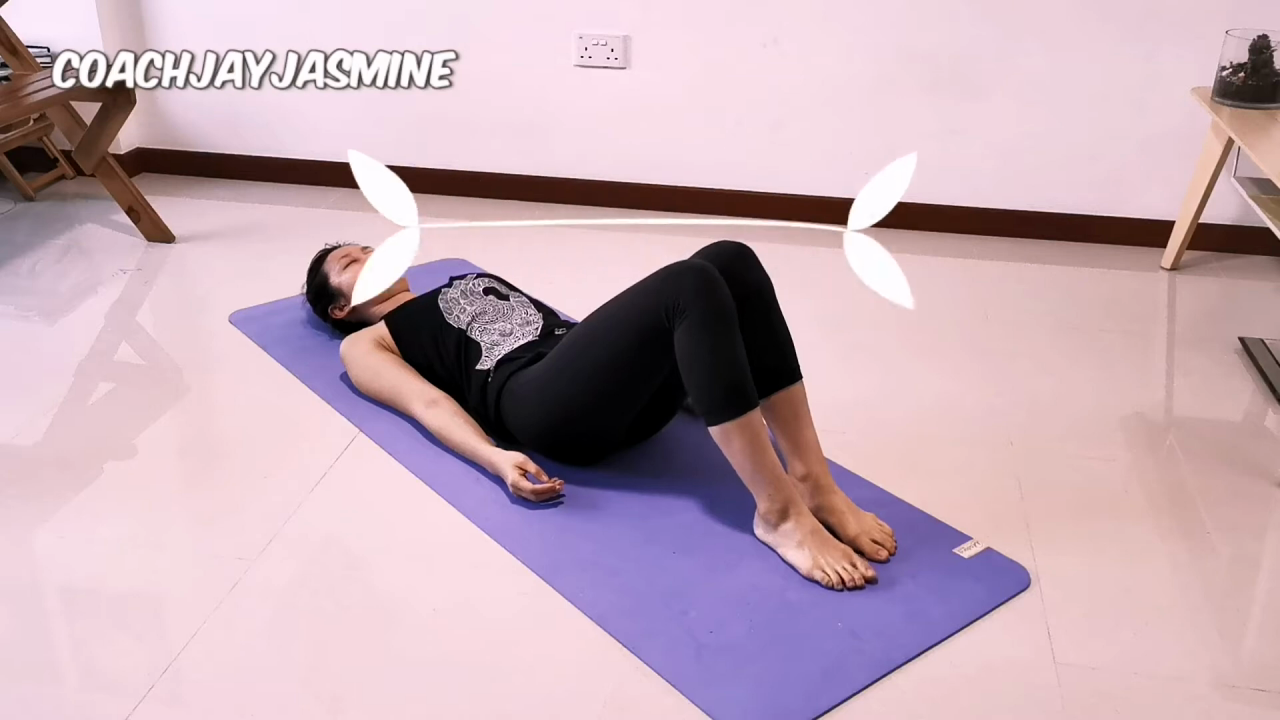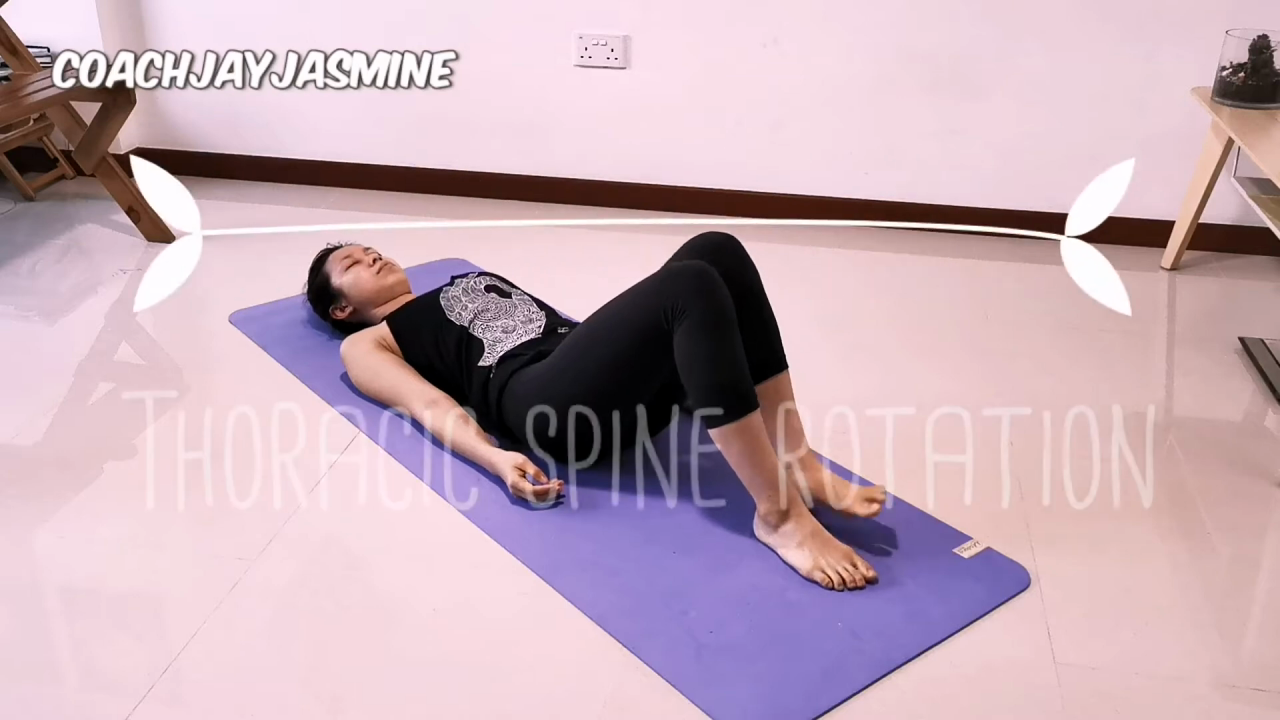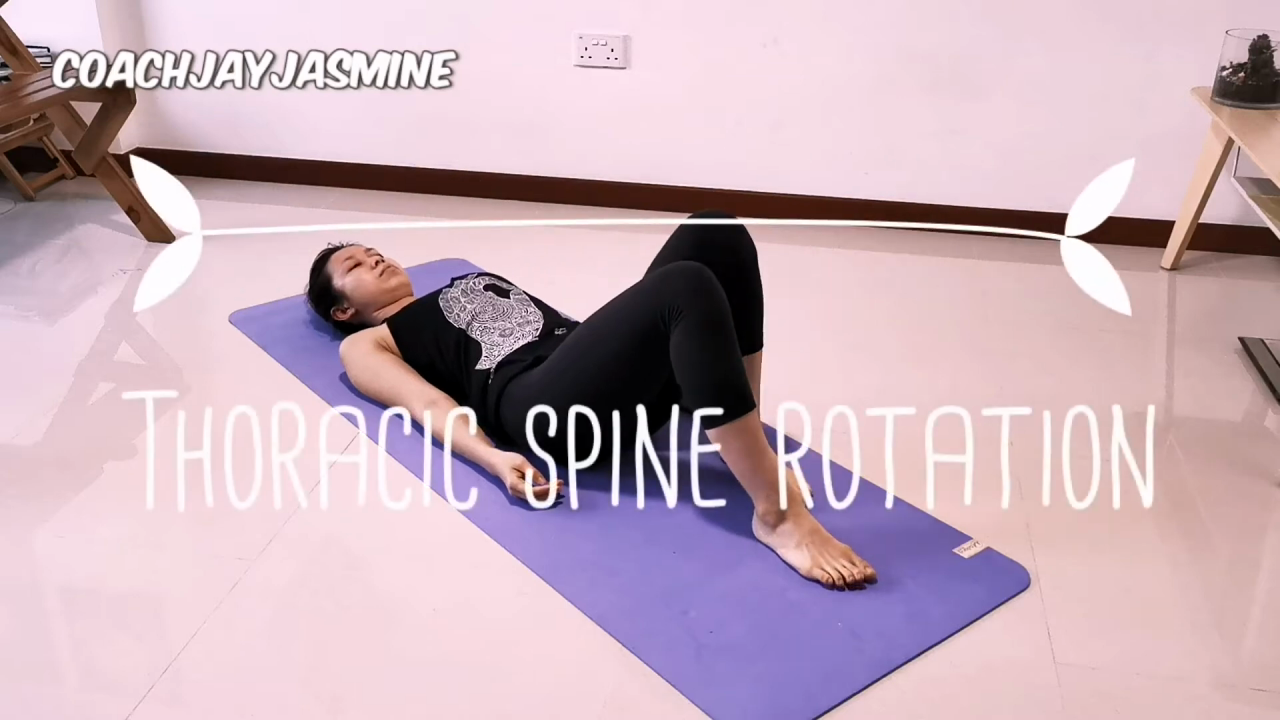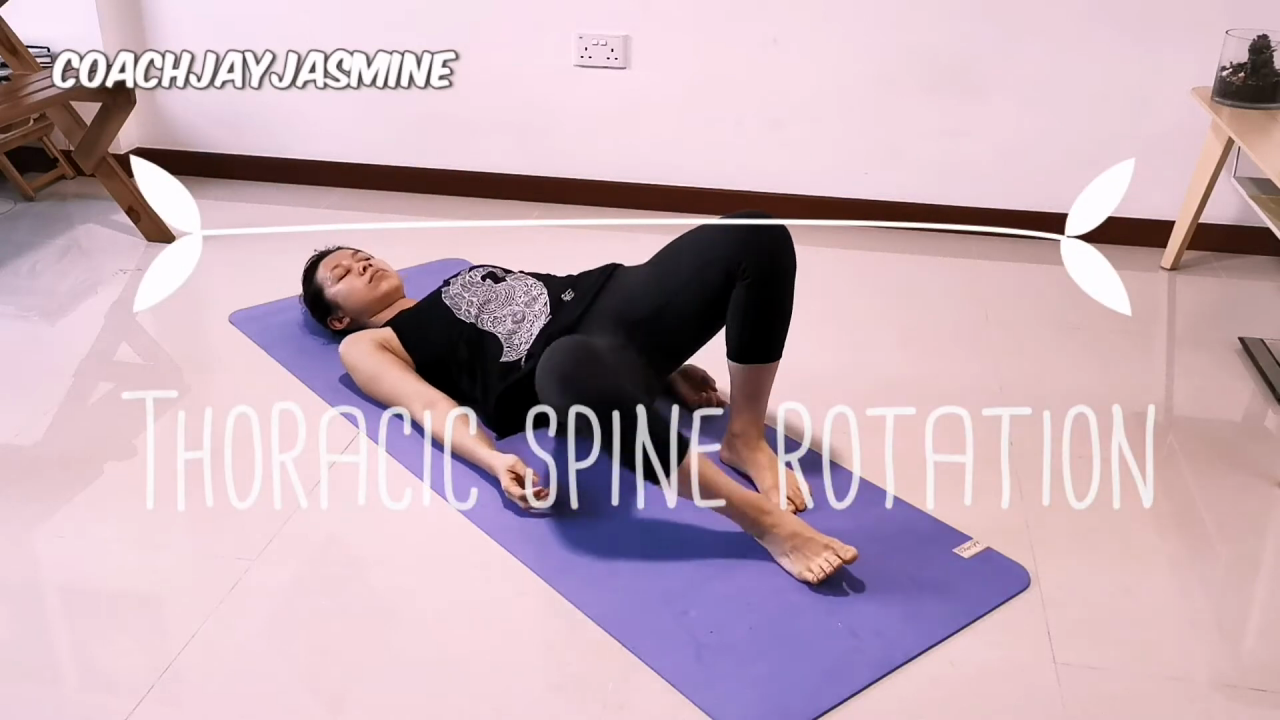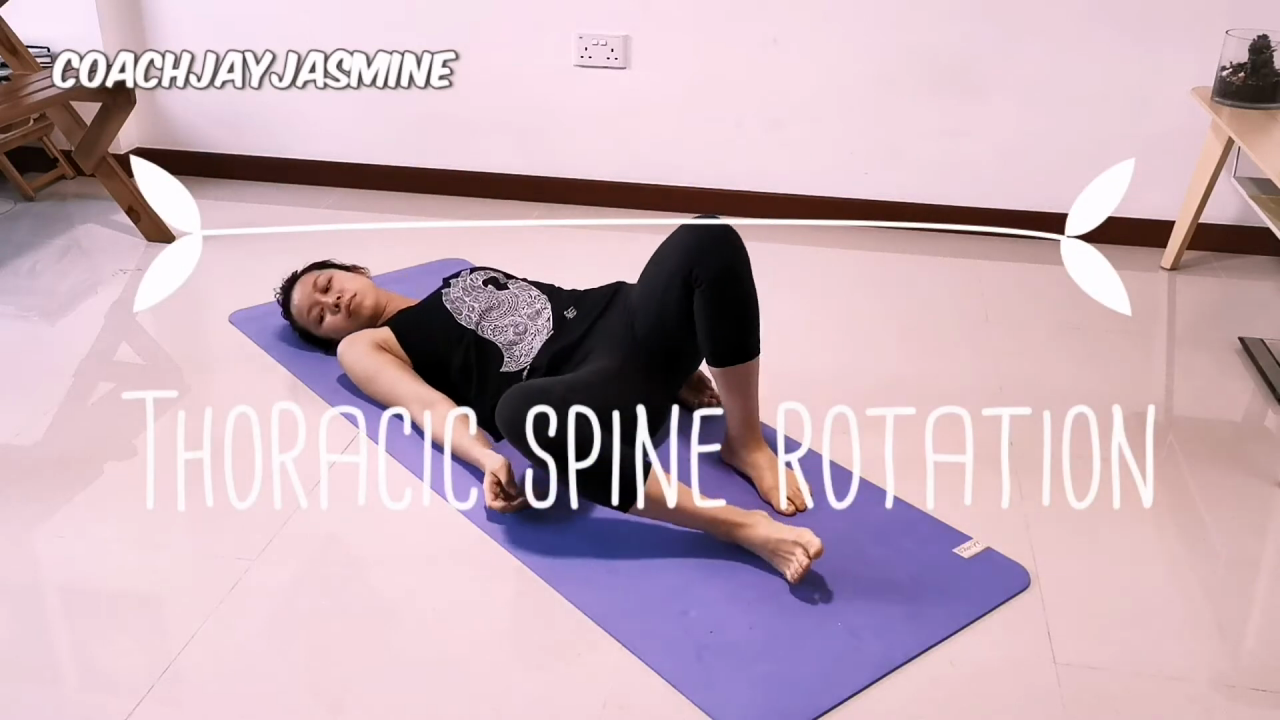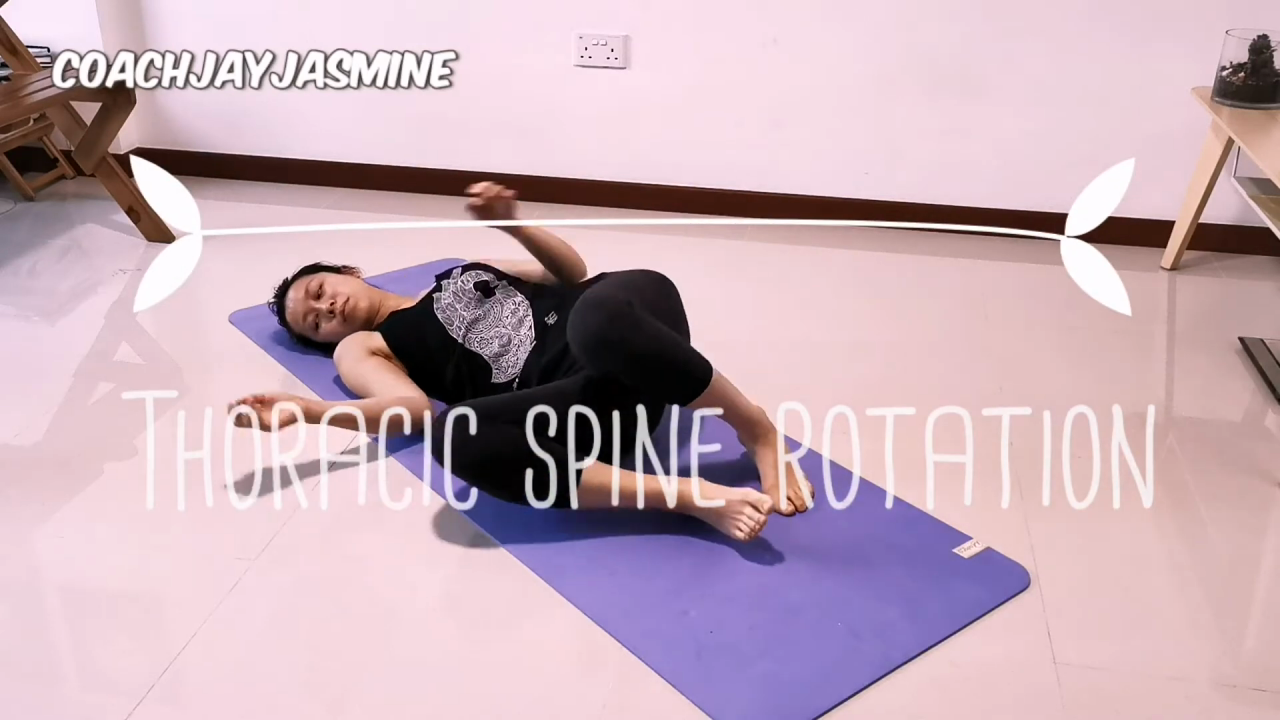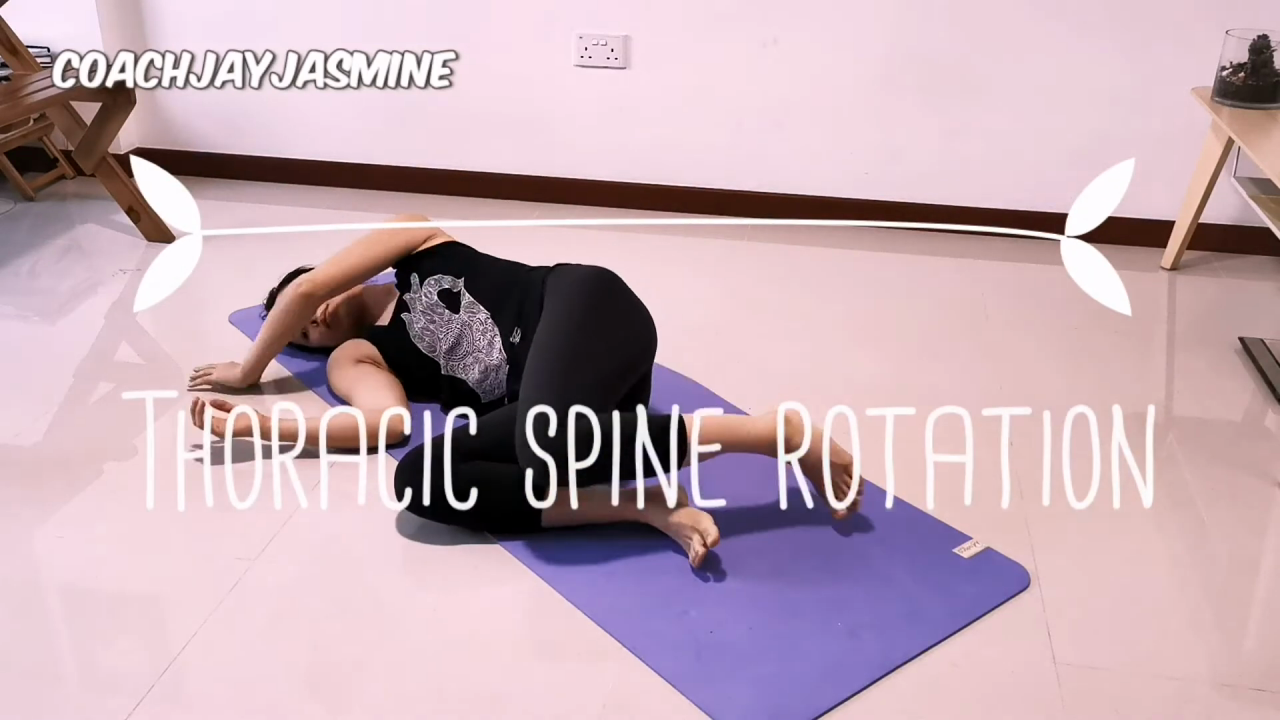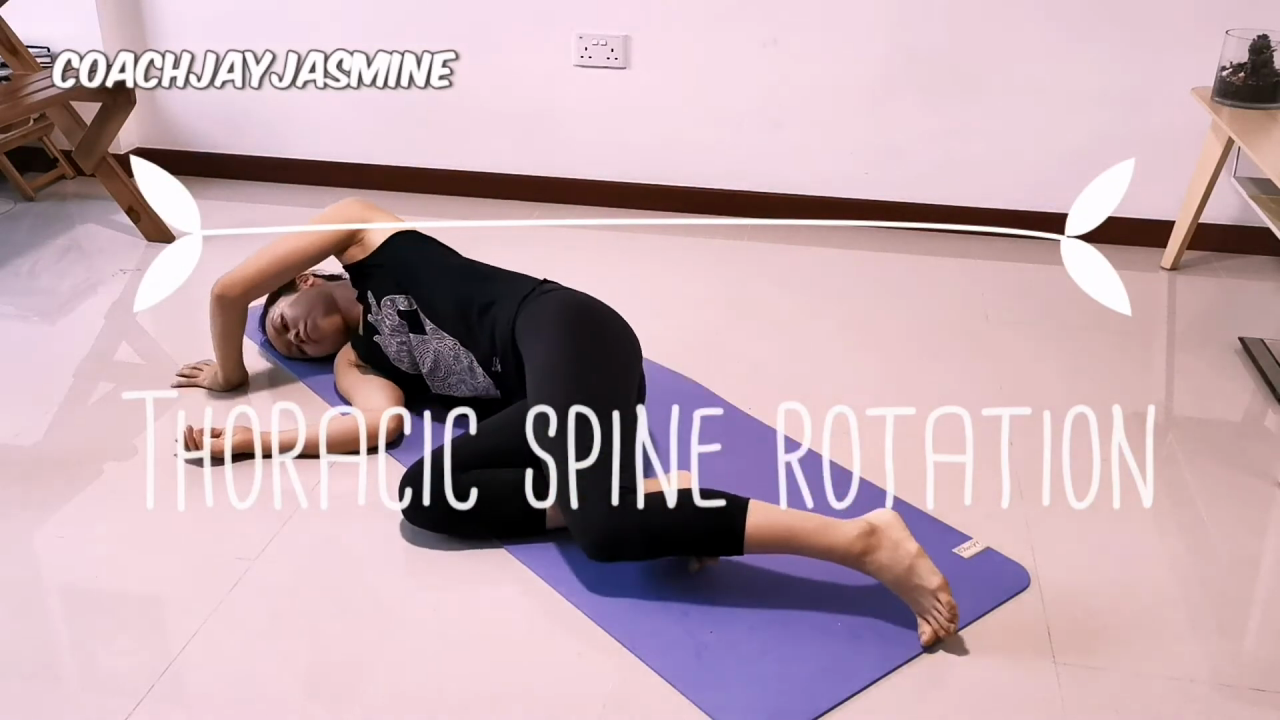
dt=0.5s
person 1, frame 1
left shoulder: (469, 281)
right shoulder: (365, 345)
right elbow: (428, 403)
right wrist: (496, 458)
left hip: (617, 385)
right hip: (543, 402)
left knee: (732, 258)
right knee: (691, 284)
left ankle: (814, 484)
right ankle: (780, 513)
person 1, frame 2
left shoulder: (471, 280)
right shoulder: (367, 346)
right elbow: (427, 403)
right wrist: (495, 459)
left hip: (615, 379)
right hip: (545, 399)
left knee: (716, 251)
right knee: (689, 286)
left ankle: (800, 464)
right ankle: (780, 515)
person 1, frame 3
left shoulder: (470, 281)
right shoulder: (366, 346)
right elbow: (428, 404)
right wrist: (496, 458)
left hip: (615, 374)
right hip: (543, 400)
left knee: (716, 235)
right knee: (688, 288)
left ankle: (748, 445)
right ankle: (778, 515)
person 1, frame 4
left shoulder: (465, 282)
right shoulder: (365, 346)
right elbow: (430, 407)
left wrist: (666, 363)
right wrist: (494, 460)
right hip: (572, 365)
left knee: (757, 236)
right knee: (574, 365)
left ankle: (745, 439)
right ankle: (765, 519)
person 1, frame 5
left shoulder: (459, 279)
right shoulder: (364, 347)
right elbow: (430, 408)
left wrist: (674, 365)
right wrist: (487, 461)
left hip: (626, 321)
right hip: (586, 384)
left knee: (708, 241)
right knee: (521, 410)
left ankle: (745, 443)
right ankle: (744, 526)
person 1, frame 6
left shoulder: (461, 275)
right shoulder: (359, 351)
left elbow: (570, 270)
right elbow: (409, 409)
left wrist: (511, 221)
right wrist: (308, 412)
right hip: (586, 401)
left knee: (597, 318)
right knee: (453, 437)
left ankle: (754, 429)
right ankle: (687, 497)
person 1, frame 7
left shoulder: (419, 251)
right shoulder: (353, 359)
left elbow: (306, 287)
right elbow: (388, 422)
left wrist: (251, 367)
right wrist: (259, 423)
right hip: (547, 399)
left knee: (546, 439)
right knee: (418, 480)
left ankle: (780, 431)
right ankle: (652, 507)
person 1, frame 8
left shoulder: (356, 226)
right shoulder: (355, 362)
left elbow: (228, 290)
right elbow: (384, 423)
left wrist: (230, 374)
right wrist: (254, 440)
left hip: (558, 331)
right hip: (538, 398)
left knee: (605, 527)
right knee: (424, 494)
left ankle: (862, 541)
right ankle: (633, 491)
